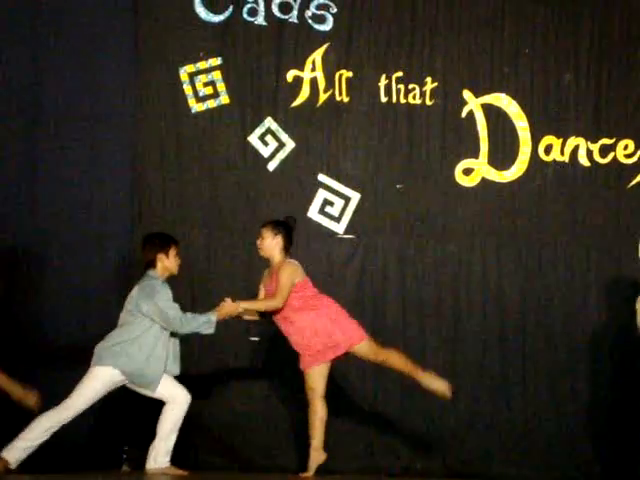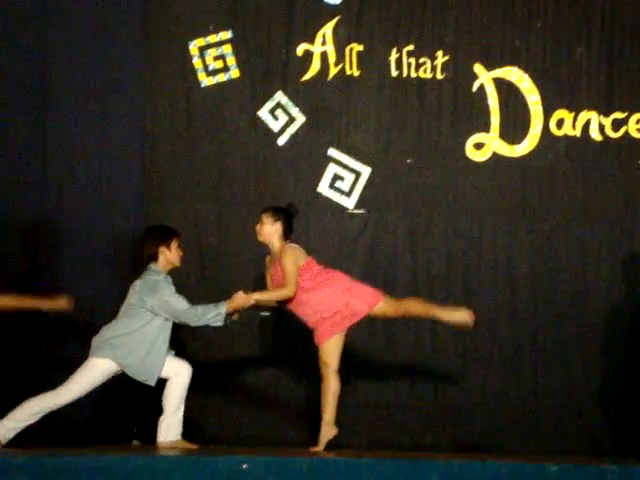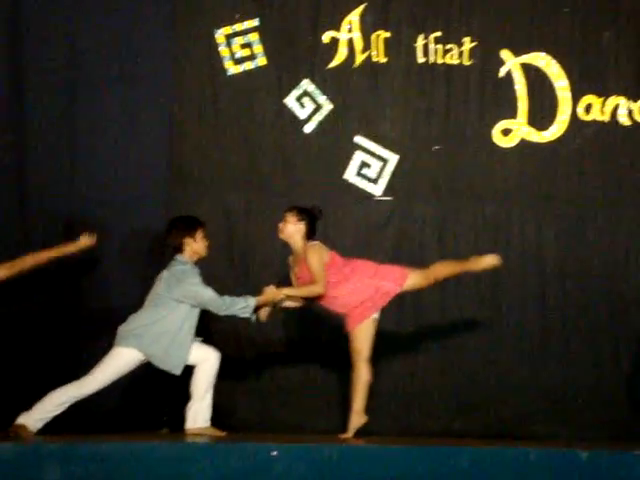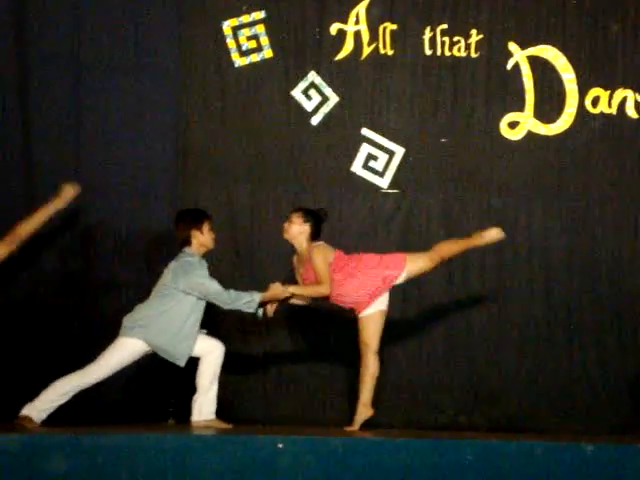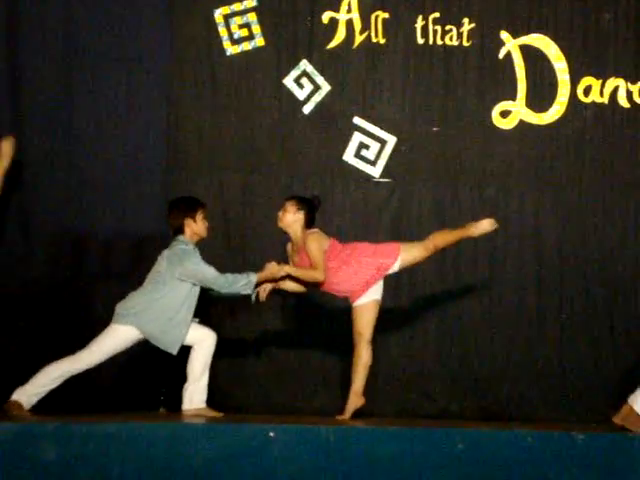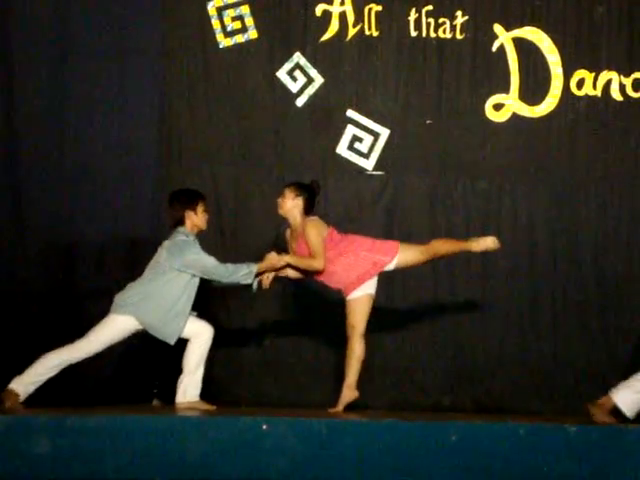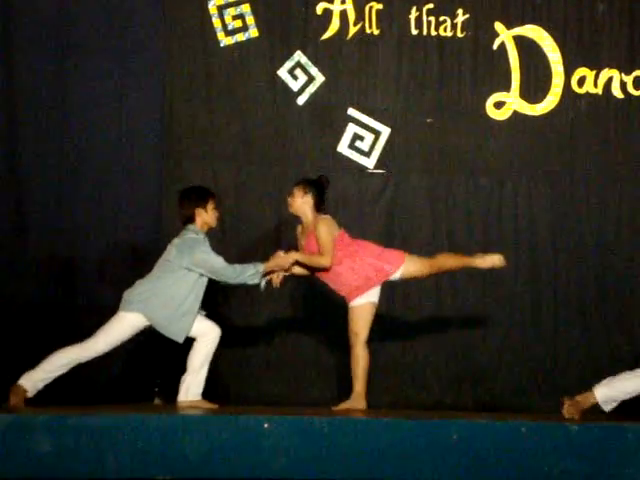
dt=0.2s
person 1, frame 1
left shoulder: (155, 288)
right shoulder: (152, 290)
left elbow: (174, 325)
right elbow: (180, 323)
left wrist: (214, 315)
right wrist: (216, 315)
left hip: (137, 366)
right hip: (113, 362)
left knee: (180, 396)
right knee: (67, 410)
left ankle: (158, 461)
person 1, frame 2
left shoulder: (157, 281)
right shoulder: (155, 285)
left elbow: (185, 315)
right elbow: (191, 315)
left wrist: (226, 309)
right wrist: (229, 306)
left hip: (136, 353)
right hip: (111, 351)
left knee: (182, 370)
right knee: (62, 395)
left ankle: (169, 435)
person 1, frame 3
left shoulder: (185, 272)
right shoulder: (181, 276)
left elbow: (211, 305)
right elbow: (218, 304)
left wrist: (255, 305)
right wrist: (260, 300)
left hip: (160, 343)
right hip: (137, 341)
left knee: (210, 356)
right knee: (88, 385)
left ankle: (197, 422)
right ankle: (25, 422)
person 1, frame 4
left shoulder: (193, 264)
right shoulder: (189, 268)
left elbow: (219, 298)
right elbow: (224, 298)
left wrist: (263, 300)
right wrist: (266, 295)
left hip: (167, 334)
right hip: (142, 332)
left knee: (214, 348)
right knee: (91, 374)
left ankle: (203, 414)
right ankle: (30, 414)
person 1, frame 5
left shoulder: (185, 252)
right shoulder: (183, 256)
left elbow: (214, 283)
right elbow: (220, 282)
left wrist: (257, 282)
right wrist: (261, 276)
left hip: (159, 321)
right hip: (135, 319)
left knee: (206, 337)
right knee: (82, 360)
left ankle: (193, 403)
right ankle: (20, 400)
person 1, frame 6
left shoulder: (184, 243)
right shoulder: (183, 247)
left elbow: (215, 272)
right elbow: (221, 272)
left wrist: (258, 271)
right wrist: (261, 266)
left hip: (158, 312)
right hip: (133, 310)
left knee: (204, 331)
right knee: (80, 349)
left ankle: (187, 396)
person 1, frame 7
left shoulder: (195, 241)
right shoulder: (192, 244)
left elbow: (220, 270)
right elbow: (226, 271)
left wrist: (263, 271)
right wrist: (267, 266)
left hip: (165, 307)
right hip: (141, 305)
left knee: (211, 331)
right knee: (91, 349)
left ankle: (189, 395)
right ankle: (26, 385)
person 2, frame 1
left shoulder: (289, 268)
right shoulder: (268, 273)
left elbow: (278, 303)
right elbow: (256, 311)
left wrist: (242, 303)
right wrist: (239, 309)
left hip: (328, 322)
right hip: (311, 340)
left knee: (377, 353)
right knee: (314, 394)
left ankle: (421, 374)
right ankle: (315, 453)
person 2, frame 2
left shoulder: (289, 253)
right shoulder: (270, 262)
left elbow: (289, 291)
right elbow: (273, 298)
left wrist: (255, 295)
right wrist: (248, 301)
left hip: (342, 297)
right hip: (326, 318)
left knee: (398, 308)
right knee: (328, 369)
left ankle: (443, 312)
right ankle: (327, 427)
person 2, frame 3
left shoulder: (312, 251)
right shoulder: (293, 261)
left elbow: (319, 288)
right elbow: (301, 297)
left wrist: (284, 290)
right wrist: (275, 301)
left hip: (372, 283)
right hip: (357, 305)
left knee: (427, 277)
right knee: (359, 357)
left ankle: (472, 263)
right ankle: (356, 415)
person 2, frame 4
left shoulder: (318, 251)
right shoulder: (297, 261)
left elbow: (326, 289)
right elbow: (308, 296)
left wrist: (292, 288)
left hip: (379, 274)
right hip: (367, 298)
left knee: (433, 256)
right knee: (368, 349)
left ankle: (477, 238)
right ankle: (363, 408)
person 2, frame 5
left shoulder: (312, 238)
right shoulder: (291, 247)
left elbow: (320, 275)
right elbow: (303, 283)
left wrist: (287, 269)
right wrist: (274, 283)
left hip: (371, 262)
right hip: (359, 286)
left knee: (425, 246)
right knee: (361, 339)
left ankle: (468, 231)
right ankle: (354, 397)
person 2, frame 6
left shoulder: (311, 225)
right shoulder: (290, 233)
left elbow: (318, 264)
right elbow: (304, 270)
left wrist: (287, 258)
right wrist: (277, 270)
left hip: (366, 258)
right hip: (353, 281)
left knee: (425, 251)
right knee: (354, 332)
left ankle: (470, 245)
right ankle: (348, 389)
person 2, frame 7
left shoulder: (322, 224)
right shoulder: (301, 231)
left elbow: (326, 260)
right elbow: (310, 265)
left wrist: (296, 256)
right wrist: (286, 268)
left hip: (372, 263)
right hip: (358, 285)
left knee: (432, 265)
right knee: (357, 338)
left ankle: (476, 262)
right ankle: (358, 398)
